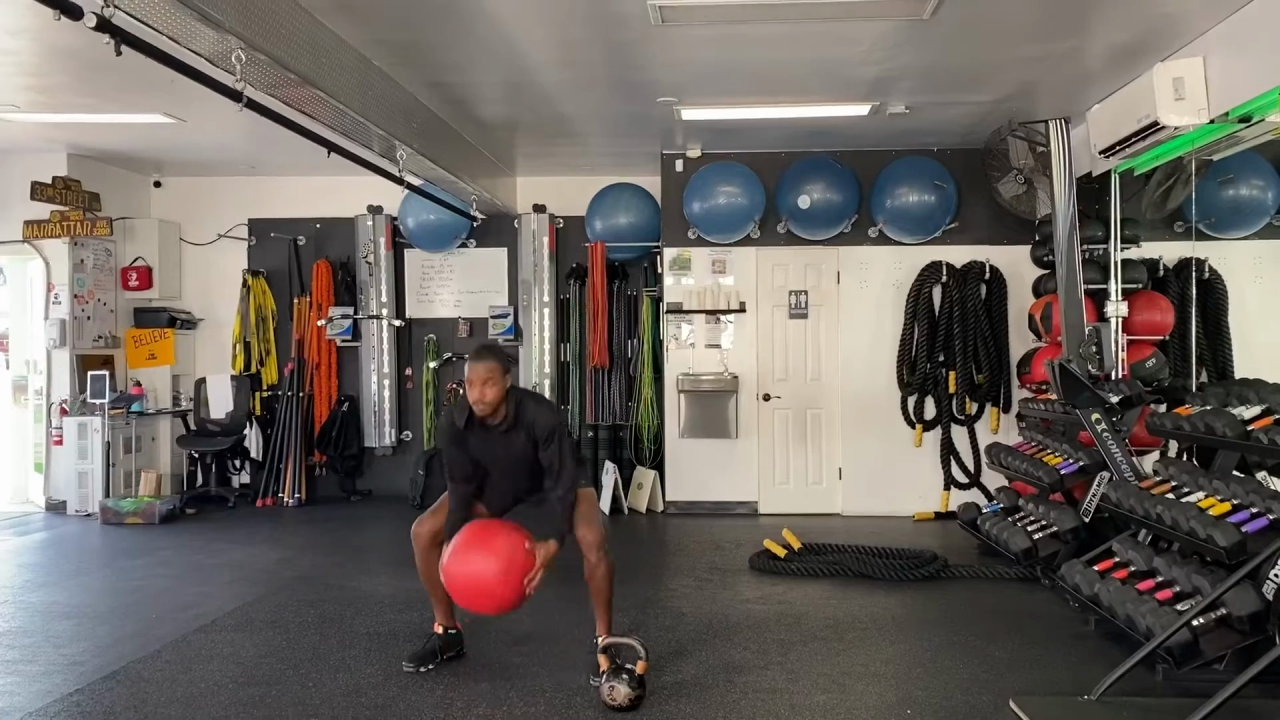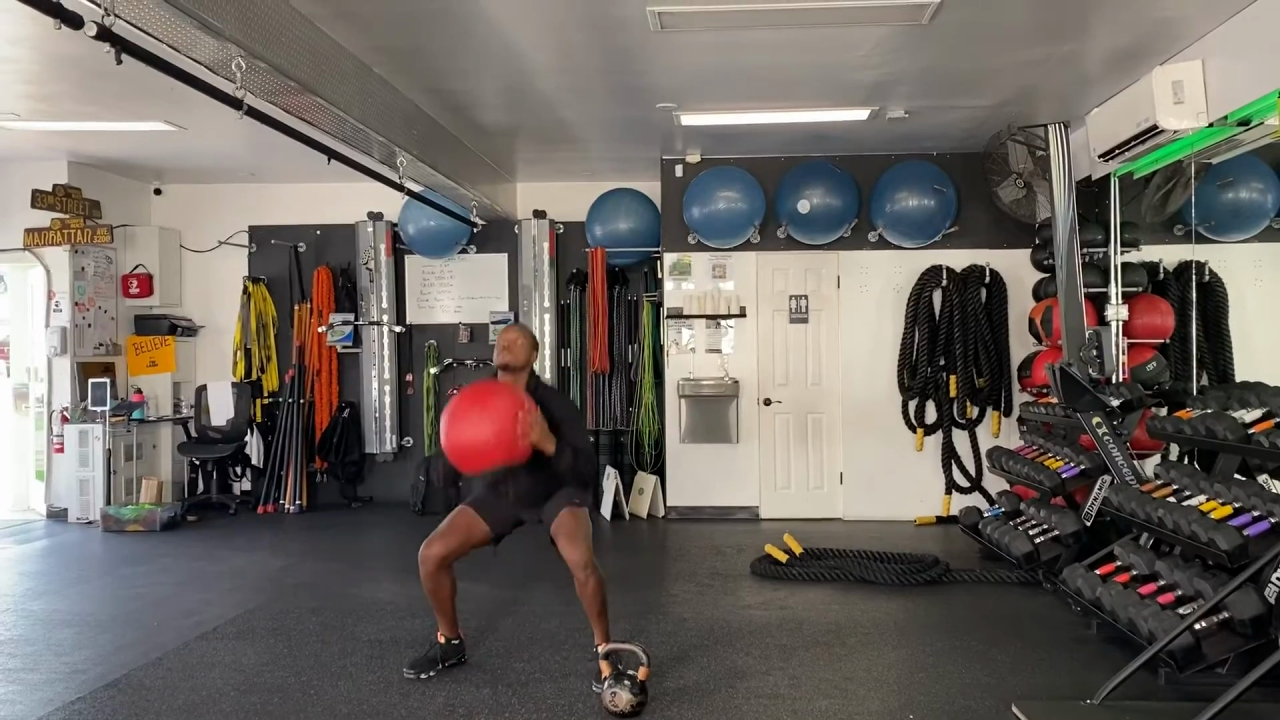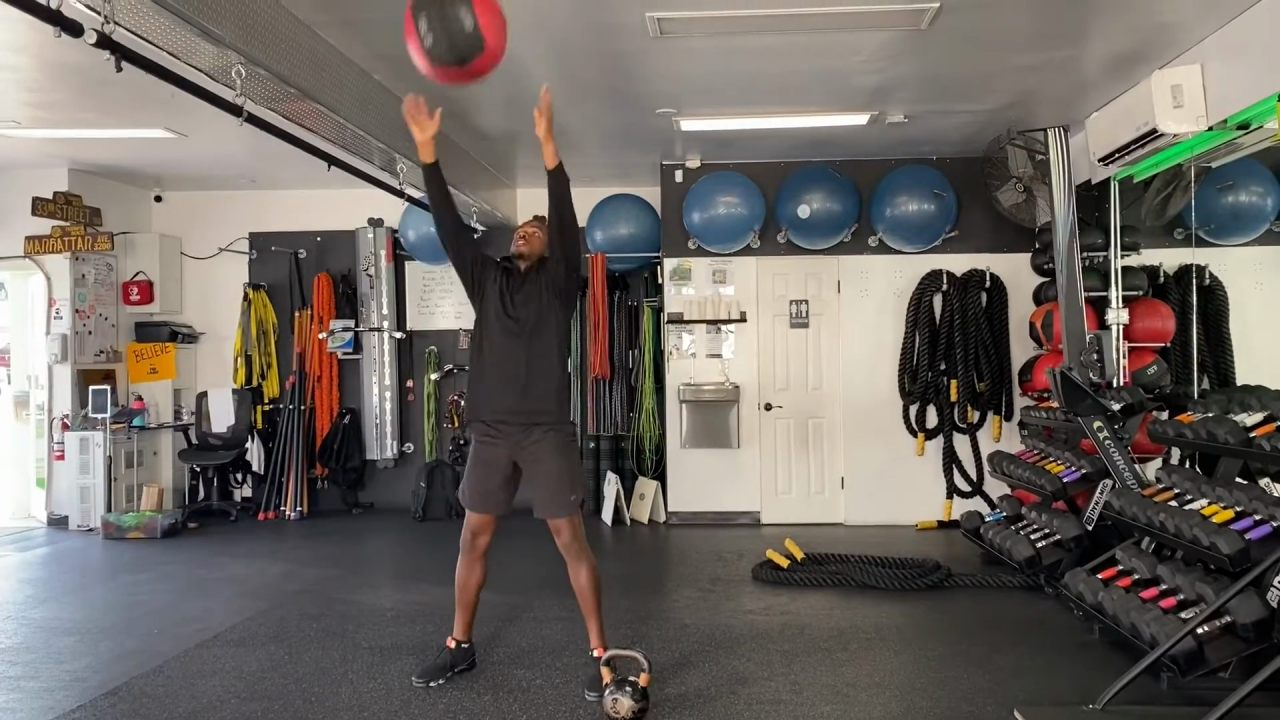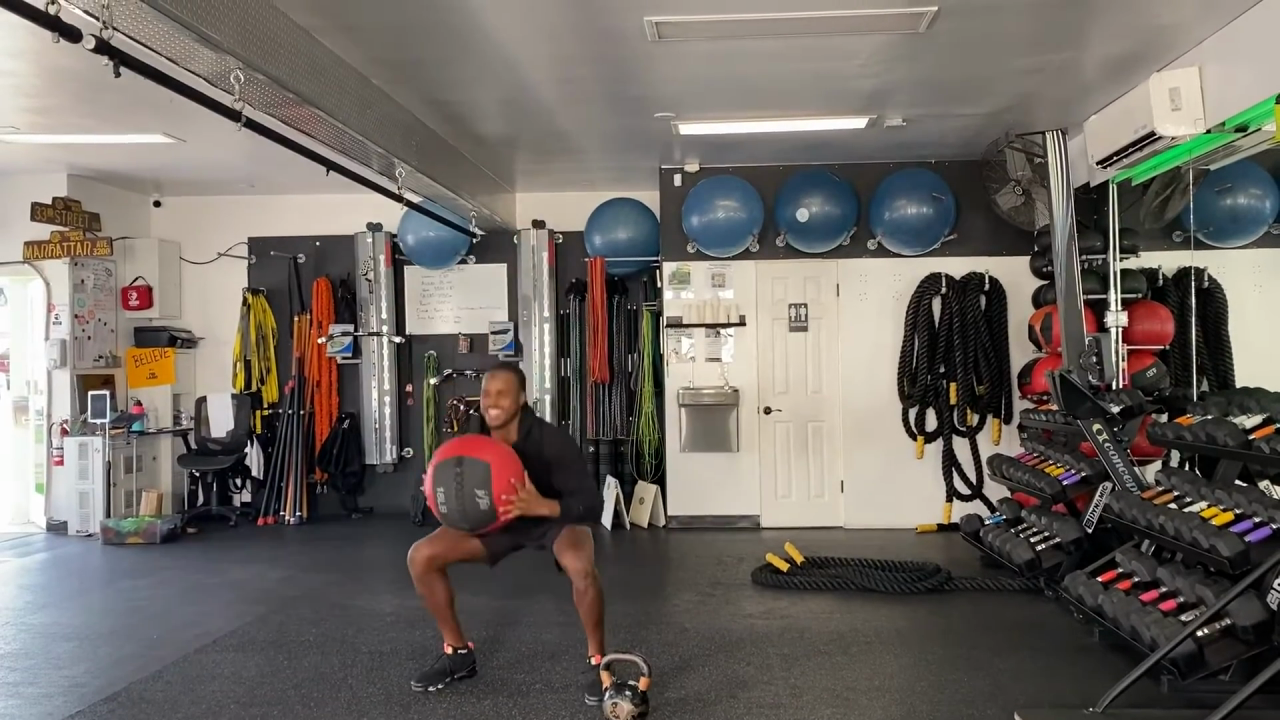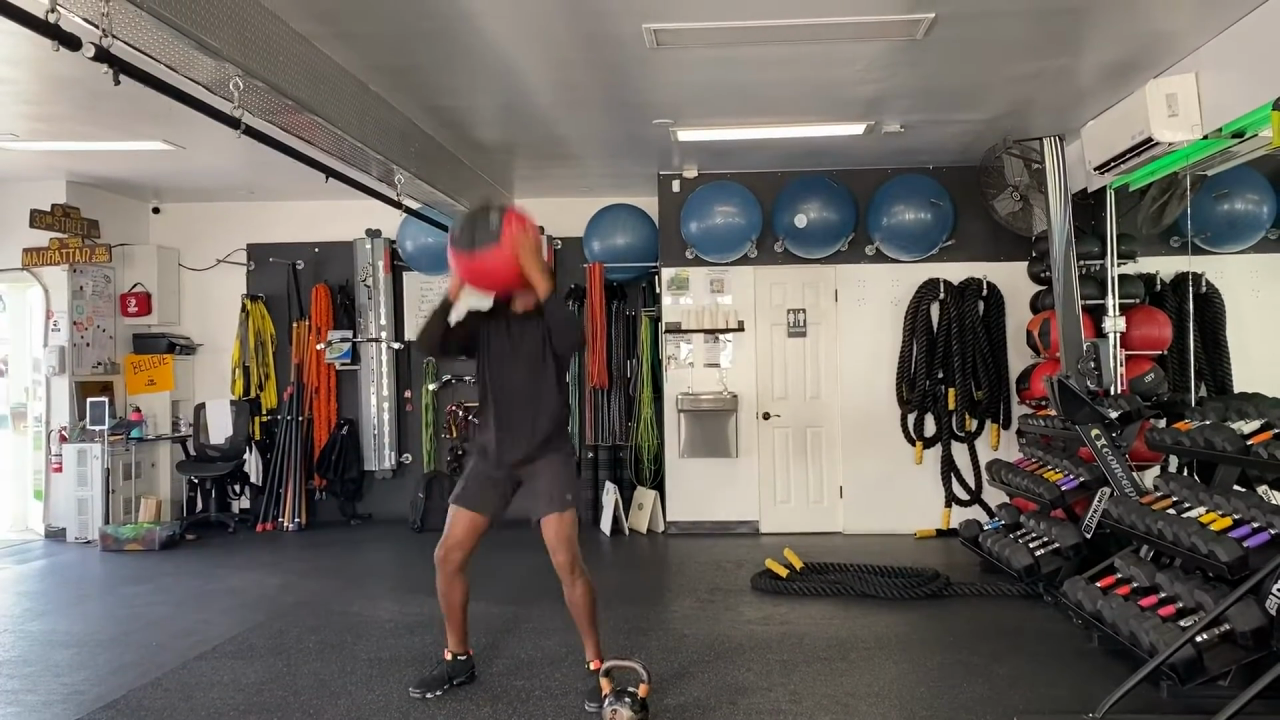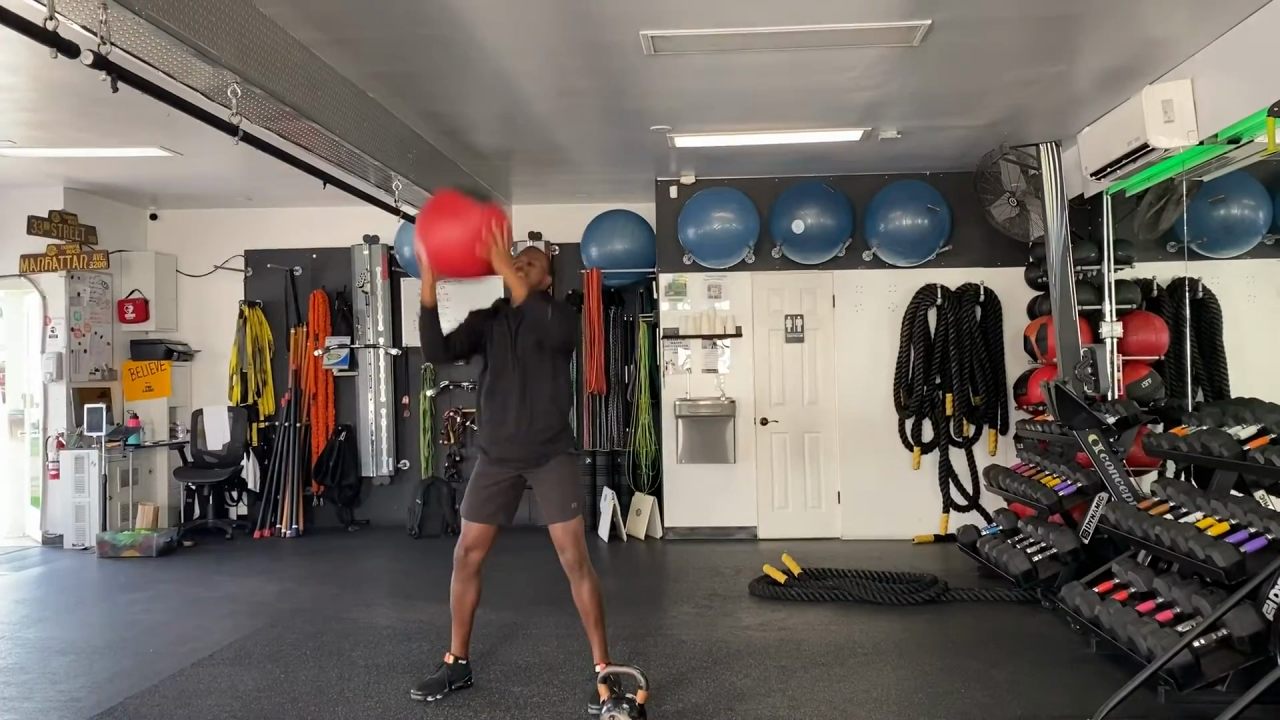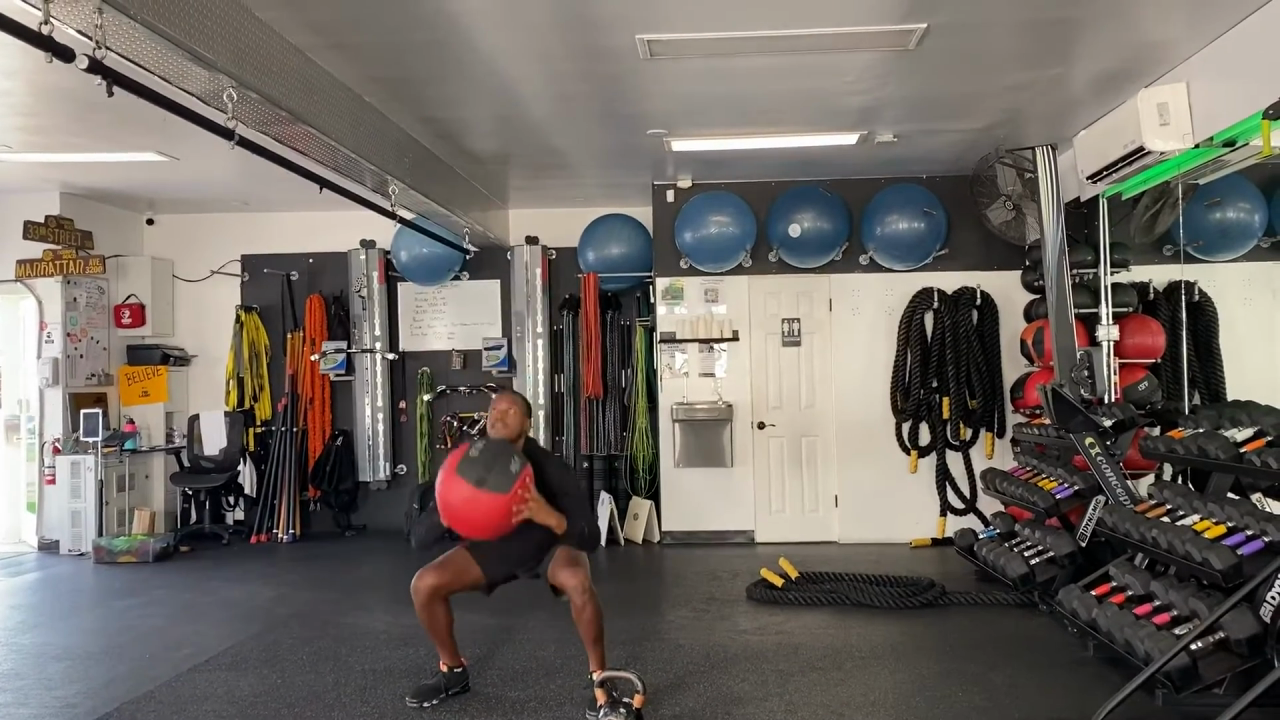
dt=0.7s
person 1, frame 1
left shoulder: (541, 414)
right shoulder: (454, 423)
left elbow: (561, 483)
right elbow: (462, 486)
left wrist: (552, 542)
right wrist: (452, 541)
left hip: (557, 473)
right hip: (494, 480)
left knee: (592, 540)
right knee: (424, 531)
left ankle: (605, 642)
right ankle: (446, 632)
person 1, frame 2
left shoulder: (555, 405)
left elbow: (586, 474)
right elbow: (444, 471)
left wrist: (548, 445)
left hip: (555, 493)
right hip: (498, 494)
left knee: (580, 560)
right knee: (431, 554)
left ankle: (605, 650)
right ankle: (449, 642)
person 1, frame 3
left shoulder: (557, 284)
right shoulder: (487, 281)
left elbow: (566, 225)
right elbow: (449, 226)
left wrist: (547, 145)
right wrist: (427, 149)
left hip: (547, 428)
right hip: (492, 431)
left knee: (570, 542)
right knee: (474, 539)
left ankle: (599, 653)
right ankle: (459, 646)
person 1, frame 4
left shoulder: (551, 441)
left elbow: (591, 505)
left wrist: (542, 507)
left hip: (555, 519)
right hip: (499, 521)
left knee: (581, 568)
right knee: (422, 556)
left ankle: (597, 660)
right ankle: (458, 651)
person 1, frame 5
left shoulder: (551, 323)
right shoulder: (483, 324)
left elbow: (573, 336)
right elbow: (430, 345)
left wrist: (537, 272)
right wrist: (453, 290)
left hip: (547, 454)
right hip: (492, 453)
left knee: (566, 562)
right knee: (448, 556)
left ankle: (596, 666)
right ankle: (458, 658)
person 1, frame 6
left shoulder: (556, 313)
right shoulder: (488, 319)
left elbow: (551, 331)
right elbow: (436, 353)
left wrist: (509, 272)
right wrist: (428, 288)
left hip: (551, 456)
right hip: (496, 456)
left knee: (575, 563)
right knee: (467, 559)
left ankle: (604, 672)
right ankle: (457, 664)
person 1, frame 7
left shoulder: (551, 469)
left elbow: (590, 537)
left wrist: (548, 516)
left hip: (550, 546)
right hip: (494, 549)
left knee: (578, 584)
right knee: (424, 584)
right ankle: (452, 670)
